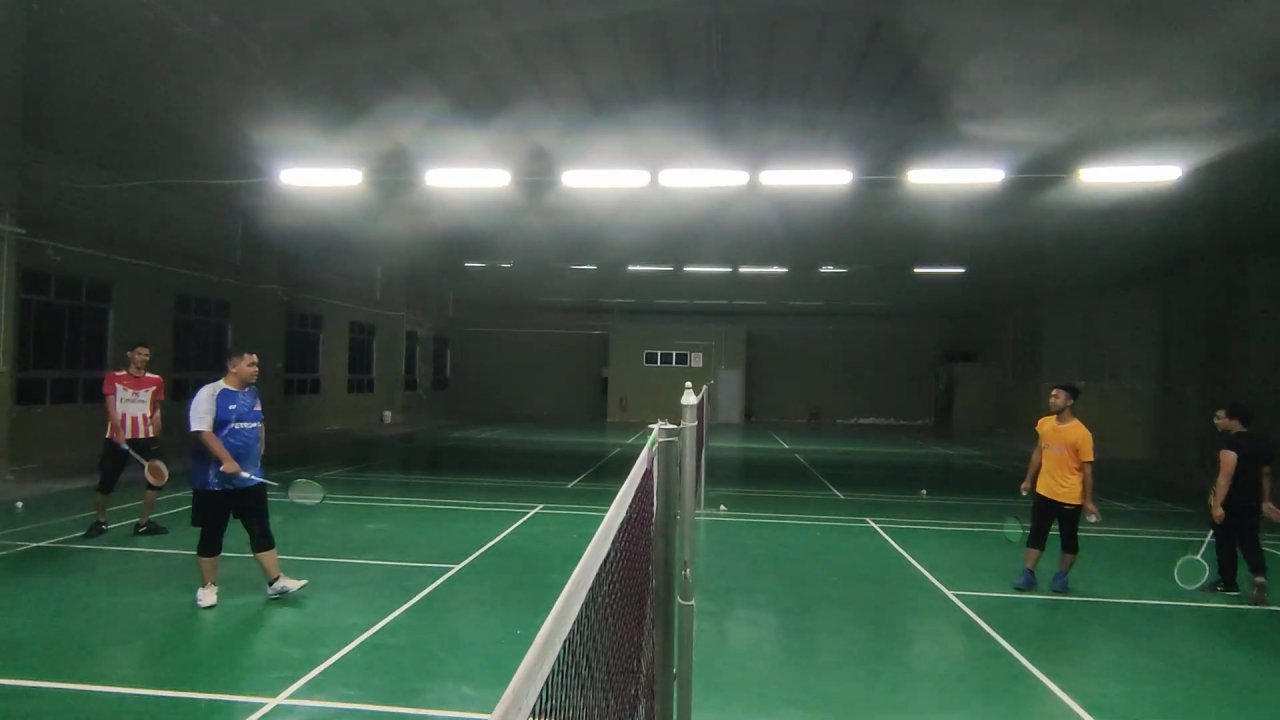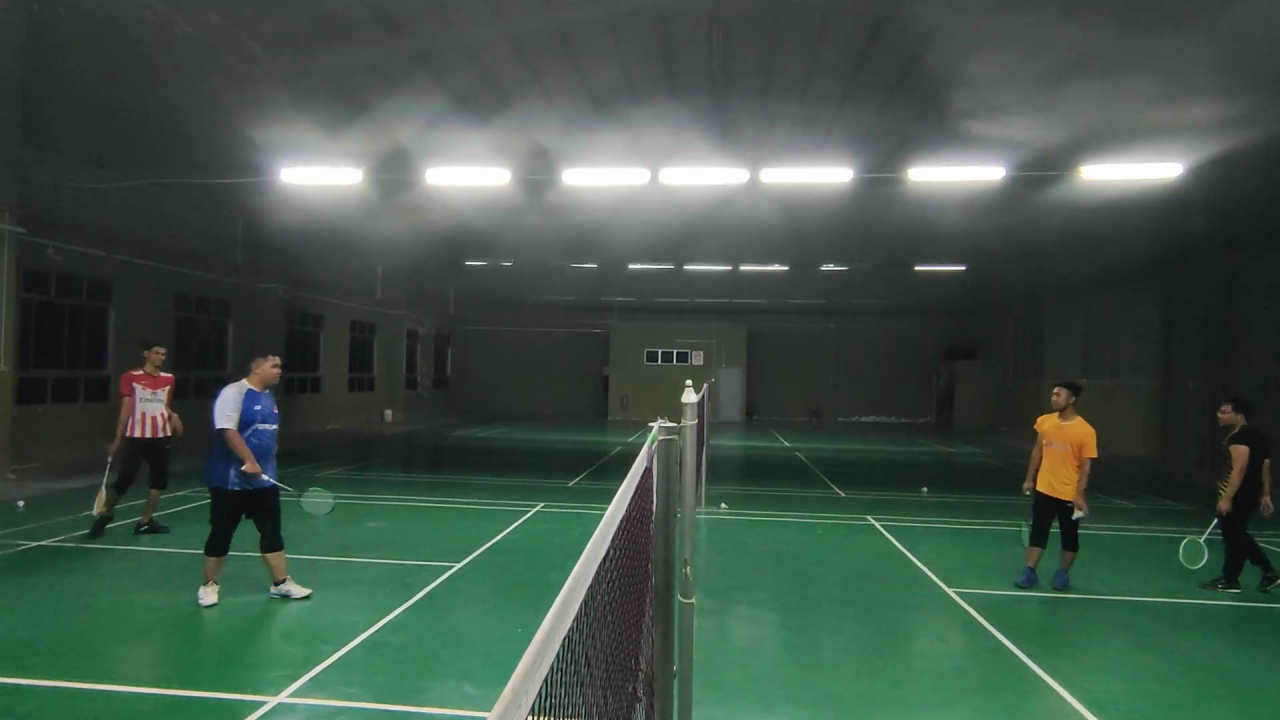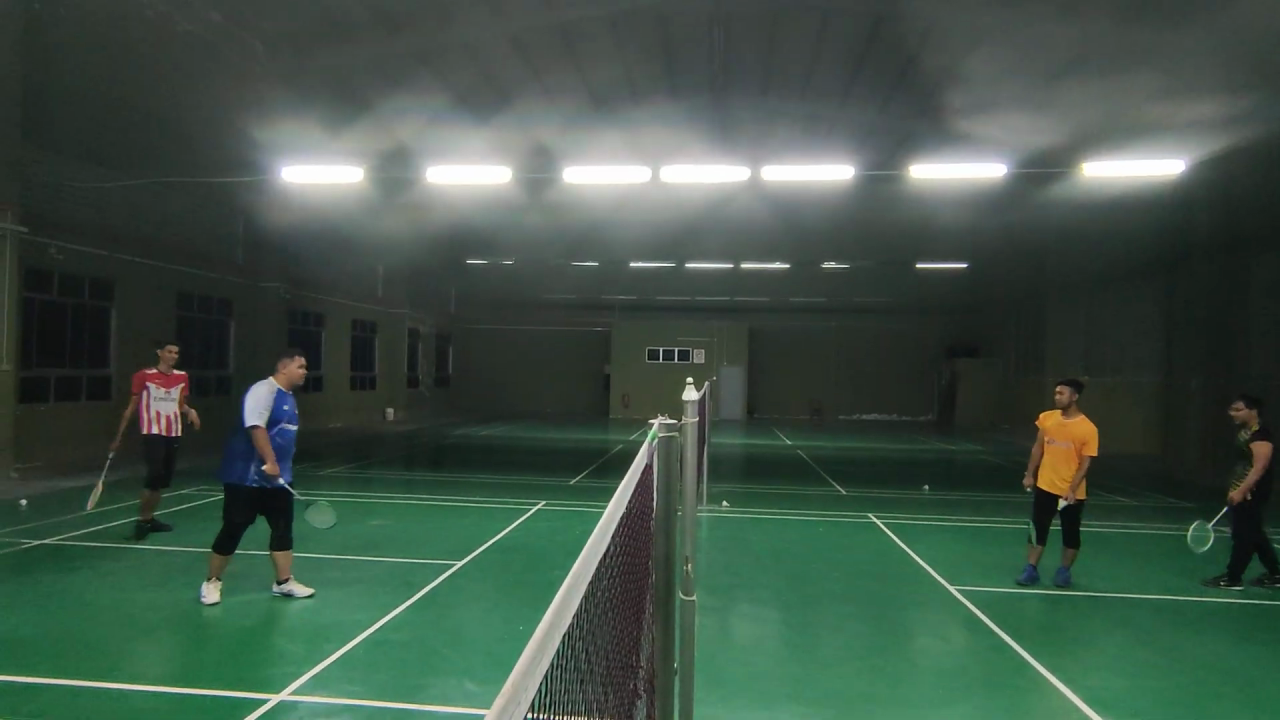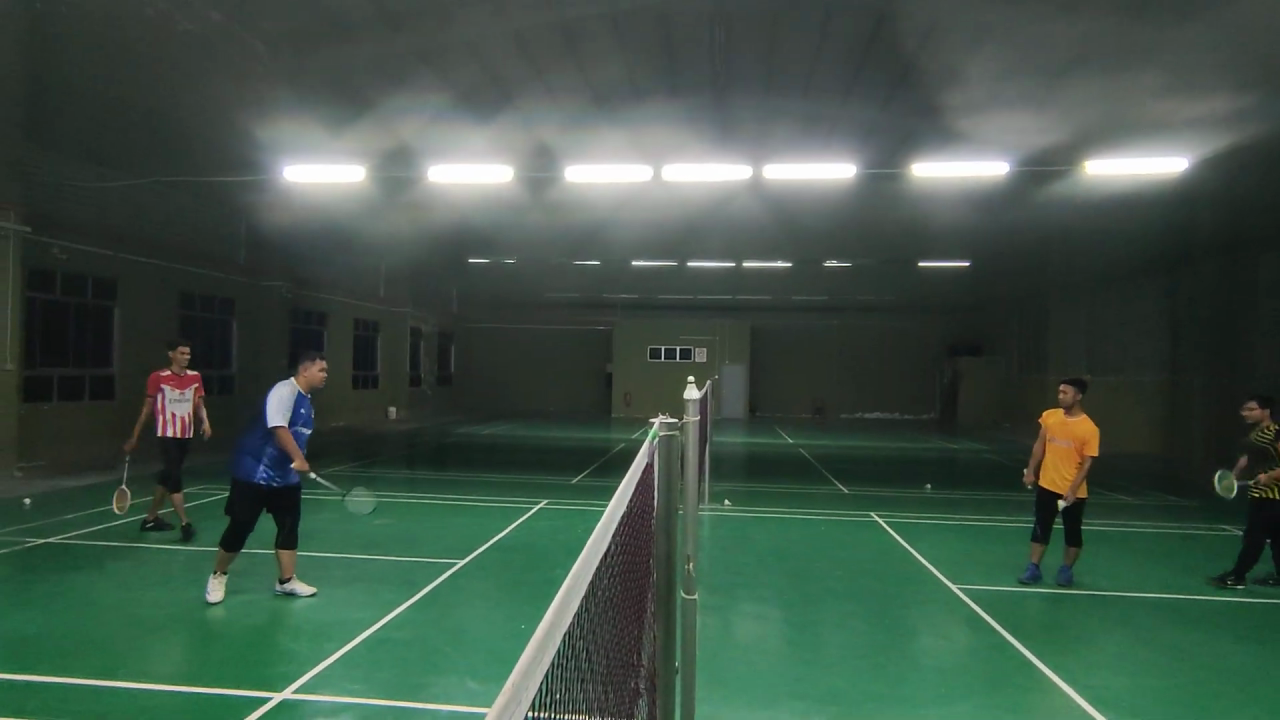
dt=0.2s
person 1, frame 1
left shoulder: (252, 394)
right shoulder: (210, 393)
right elbow: (203, 432)
left wrist: (259, 451)
right wrist: (227, 461)
left hip: (250, 478)
right hip: (215, 480)
left knee: (261, 529)
right knee: (212, 533)
left ankle: (276, 581)
right ankle: (208, 586)
person 1, frame 2
left shoulder: (268, 396)
right shoulder: (234, 393)
right elbow: (227, 430)
right wrist: (249, 461)
left hip: (262, 479)
right hip: (231, 479)
left knee: (272, 530)
right knee: (222, 532)
left ankle: (281, 583)
right ankle: (209, 584)
person 1, frame 3
left shoulder: (289, 396)
right shoulder: (264, 391)
right elbow: (256, 427)
left wrist: (281, 466)
right wrist: (269, 462)
left hip: (277, 477)
right hip: (246, 475)
left knee: (283, 528)
right knee: (233, 529)
left ankle: (284, 582)
right ankle: (213, 581)
person 1, frame 4
left shoulder: (306, 399)
right shoulder: (285, 391)
right elbow: (278, 428)
left wrist: (298, 461)
right wrist: (298, 458)
left hip: (286, 476)
right hip: (255, 471)
left knee: (289, 527)
right knee: (240, 527)
left ankle: (286, 580)
right ankle: (218, 575)
person 2, frame 1
left shoulder: (1081, 433)
right shoulder: (1044, 424)
left elbow: (1087, 469)
left wrist: (1088, 500)
right wrist: (1028, 479)
left hip: (1070, 497)
right hip: (1044, 492)
left knee: (1069, 538)
right knee: (1036, 534)
left ankle: (1062, 576)
right ankle: (1028, 574)
person 2, frame 2
left shoulder: (1085, 431)
right shoulder: (1044, 422)
left elbow: (1086, 466)
left wrist: (1080, 496)
right wrist: (1029, 478)
left hip: (1070, 496)
right hip: (1044, 490)
left knee: (1069, 536)
right knee: (1037, 532)
left ankle: (1062, 574)
right ankle: (1029, 572)
person 2, frame 3
left shoulder: (1088, 429)
right shoulder: (1046, 418)
left elbow: (1085, 463)
right elbow: (1038, 448)
left wrist: (1072, 489)
right wrist: (1029, 474)
left hip: (1072, 493)
right hip: (1045, 487)
left knee: (1071, 534)
right knee: (1038, 529)
left ankle: (1064, 571)
right ankle: (1031, 570)
person 2, frame 4
left shoulder: (1089, 429)
right shoulder: (1049, 416)
left elbow: (1087, 464)
right elbow: (1040, 445)
left wrist: (1072, 490)
right wrist: (1030, 471)
left hip: (1073, 492)
right hip: (1046, 486)
left knee: (1072, 532)
right knee: (1040, 528)
left ankle: (1066, 570)
right ankle: (1033, 568)
person 3, frame 1
left shoulder: (156, 380)
right shoulder: (114, 378)
right elbow: (111, 409)
left wrist: (156, 420)
right wrist: (117, 433)
left hip: (146, 437)
right hip: (118, 438)
right knee: (106, 482)
left ankle: (144, 522)
right ankle: (100, 523)
person 3, frame 2
left shoulder: (169, 379)
right shoulder: (131, 378)
right elbow: (125, 409)
left wrist: (173, 416)
right wrist: (117, 440)
left hip: (162, 436)
right hip: (137, 436)
left knee: (160, 480)
right knee: (124, 479)
left ankle: (146, 521)
right ankle: (104, 517)
person 3, frame 3
left shoulder: (182, 377)
right shoulder: (143, 376)
right elbow: (132, 407)
left wrist: (190, 412)
right wrist: (119, 436)
left hip: (173, 434)
right hip: (152, 433)
left knee: (165, 478)
right knee: (155, 475)
left ankle: (147, 519)
right ankle: (142, 517)
person 3, frame 4
left shoulder: (195, 377)
right shoulder: (157, 378)
left elbow: (199, 405)
right elbow: (146, 409)
left wrist: (205, 421)
right wrist: (134, 438)
left hip: (186, 435)
right hip: (167, 435)
left knee: (168, 478)
right knee: (174, 477)
left ankle: (151, 518)
right ankle: (185, 523)
person 4, frame 1
left shoulder: (1231, 443)
right shoulder: (1261, 443)
left elbow: (1226, 475)
right elbow: (1264, 476)
left wrist: (1217, 504)
right wrist: (1266, 502)
left hip: (1230, 502)
right hip: (1252, 503)
left knee: (1225, 541)
right knee: (1250, 543)
left ankle: (1228, 583)
right ankle: (1259, 577)
person 4, frame 2
left shoulder: (1239, 437)
right shoulder: (1255, 435)
left elbow: (1239, 470)
right elbow: (1264, 469)
left wrist: (1227, 499)
left hip: (1236, 496)
right hip: (1248, 495)
left knee: (1232, 537)
right knee: (1239, 535)
left ankle: (1230, 580)
person 4, frame 3
left shoulder: (1260, 435)
right shoulder: (1247, 432)
left elbow: (1260, 466)
left wrist: (1240, 490)
left hip: (1249, 494)
right hip: (1251, 493)
left knee: (1242, 535)
right knee: (1254, 534)
left ankle: (1233, 578)
person 4, frame 4
right shoulder: (1255, 433)
right elbow: (1246, 459)
right wrist: (1233, 478)
right hip: (1260, 493)
left knee: (1253, 535)
left ankle: (1236, 575)
